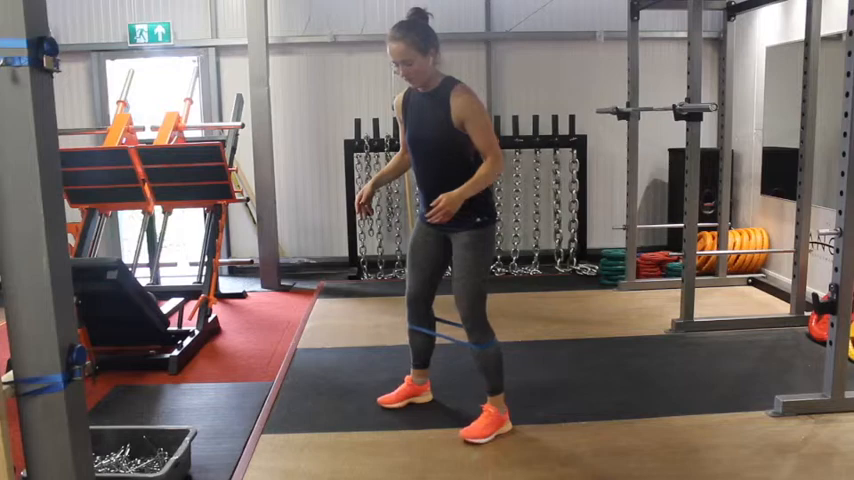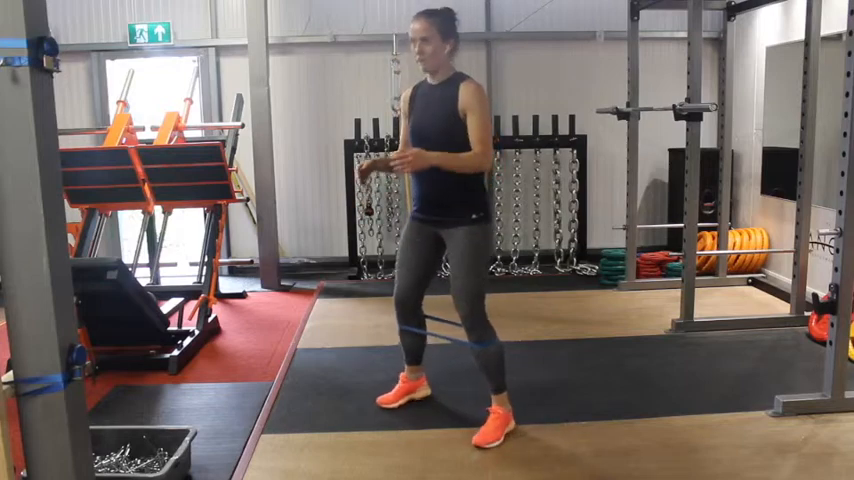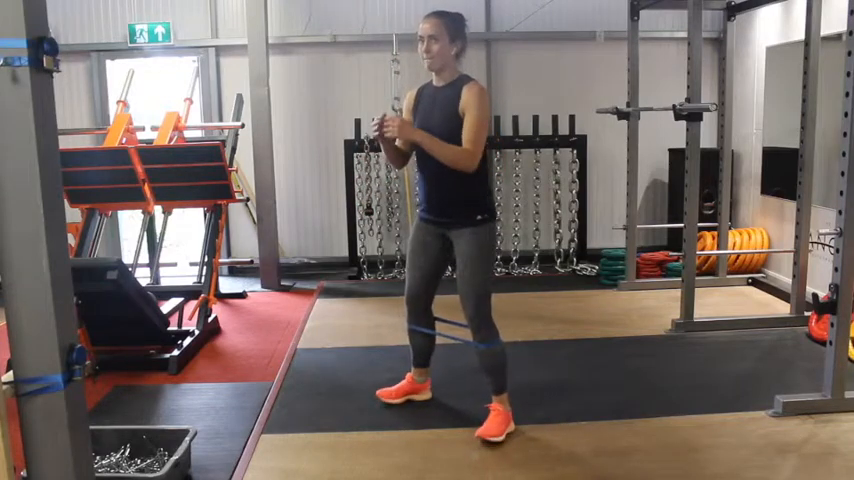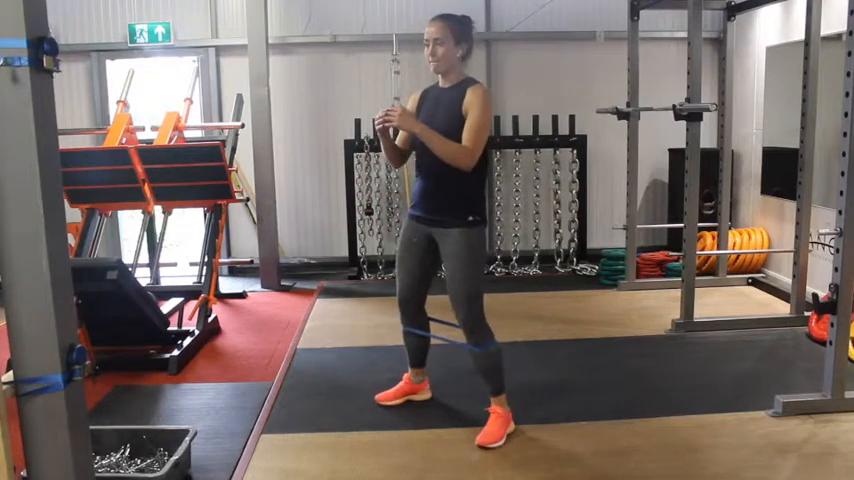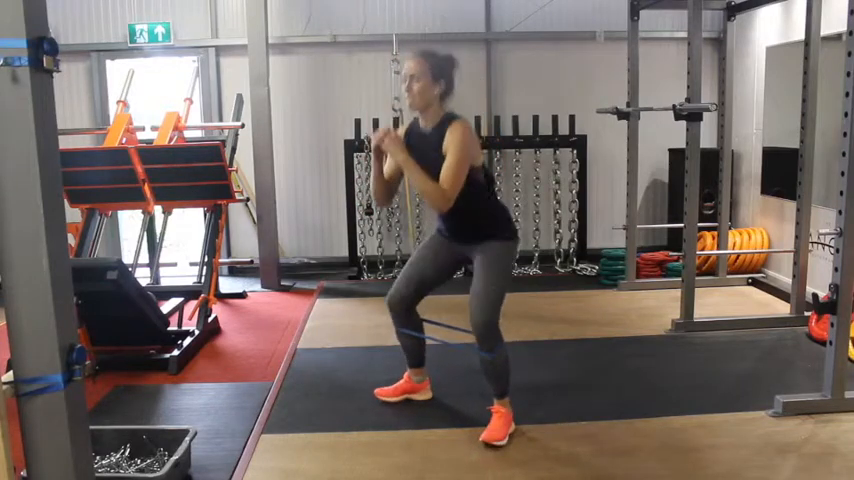
dt=0.5s
person 1, frame 1
left shoulder: (461, 99)
right shoulder: (403, 102)
left elbow: (494, 160)
left wrist: (460, 195)
right wrist: (374, 182)
left hip: (472, 221)
right hip: (431, 219)
left knee: (470, 312)
right knee: (416, 299)
left ankle: (497, 410)
right ankle: (418, 383)
person 1, frame 2
left shoulder: (468, 91)
right shoulder: (411, 96)
left elbow: (483, 159)
left wrist: (431, 158)
right wrist: (378, 164)
left hip: (466, 219)
right hip: (423, 217)
left knee: (470, 312)
right knee: (404, 298)
left ankle: (501, 408)
right ankle: (414, 379)
person 1, frame 3
left shoulder: (471, 93)
right shoulder: (415, 96)
left elbow: (469, 159)
right elbow: (401, 160)
left wrist: (415, 134)
right wrist: (387, 139)
left hip: (471, 221)
right hip: (429, 218)
left knee: (476, 312)
right knee: (415, 298)
left ankle: (501, 408)
right ankle: (418, 380)
person 1, frame 4
left shoulder: (476, 95)
right shoulder: (421, 97)
left elbow: (466, 158)
right elbow: (398, 160)
left wrist: (415, 126)
right wrist: (385, 134)
left hip: (461, 223)
right hip: (419, 219)
left knee: (469, 315)
right knee: (408, 300)
left ankle: (501, 410)
right ankle: (416, 381)
person 1, frame 5
left shoulder: (458, 133)
right shoulder: (407, 133)
left elbow: (442, 200)
right elbow: (382, 198)
left wrist: (402, 157)
right wrist: (379, 158)
left hip: (492, 238)
right hip: (449, 236)
left knee: (482, 321)
right knee: (399, 300)
left ankle: (503, 409)
right ankle: (417, 380)
